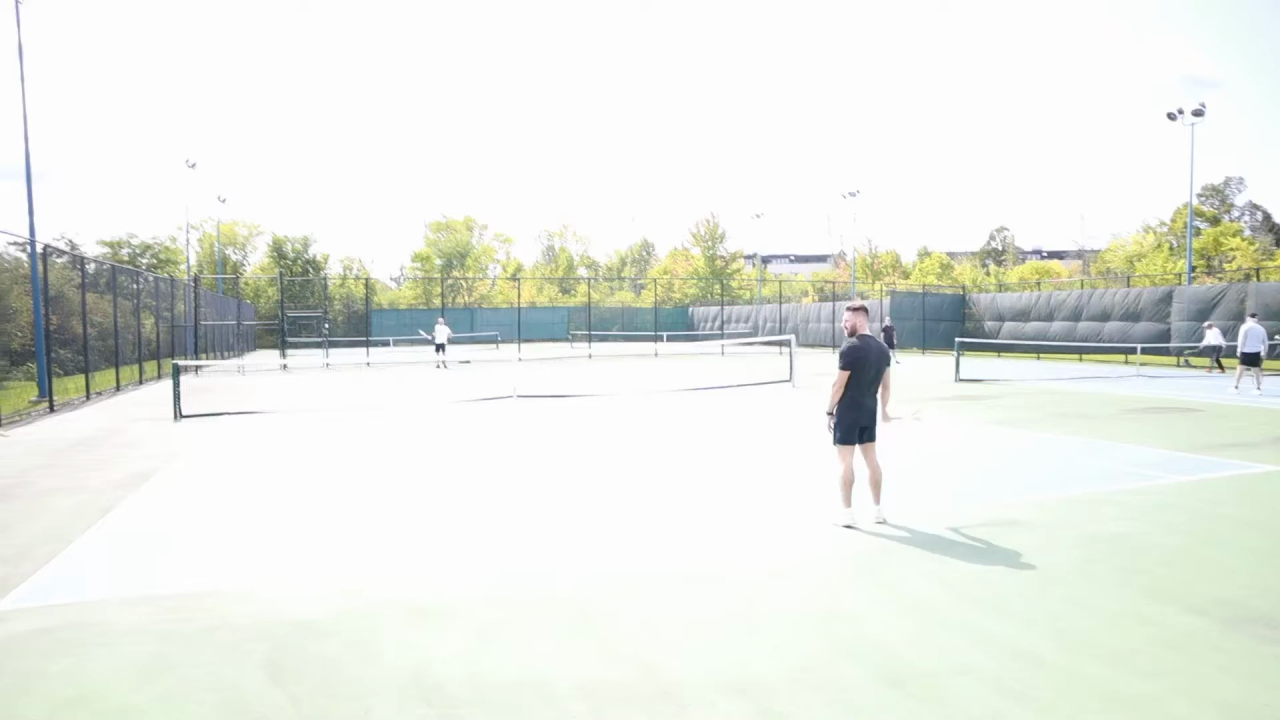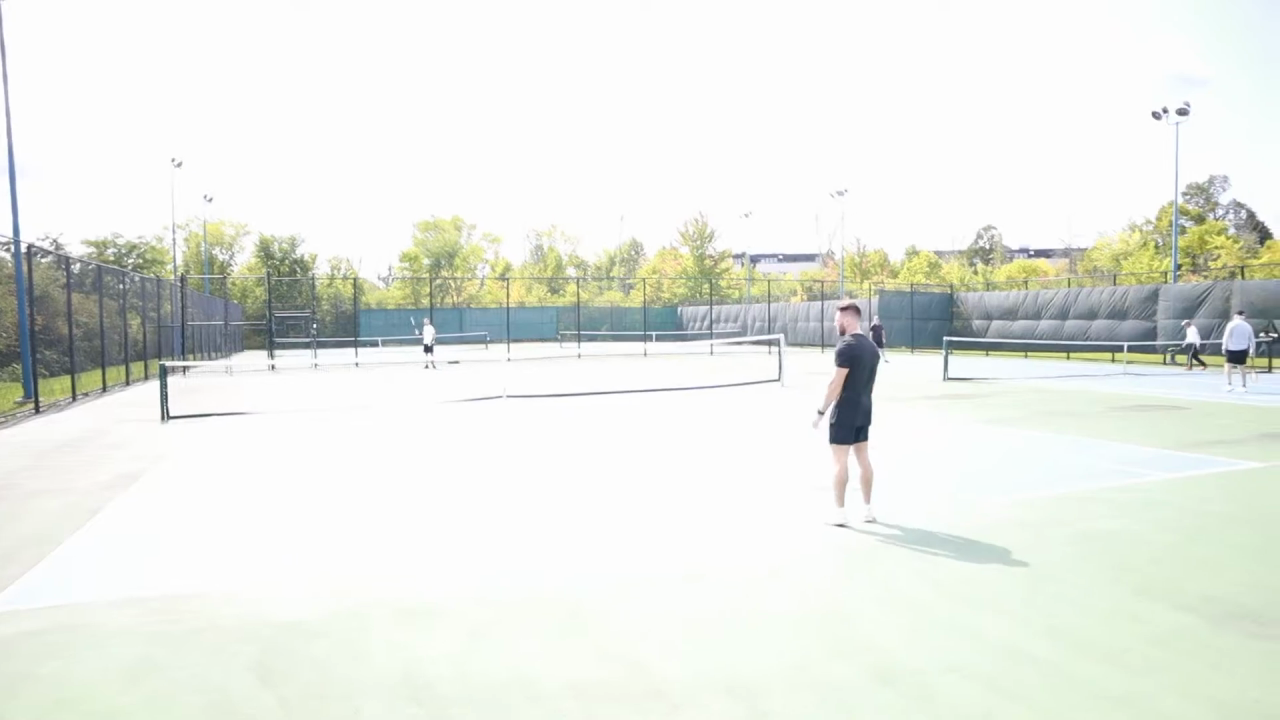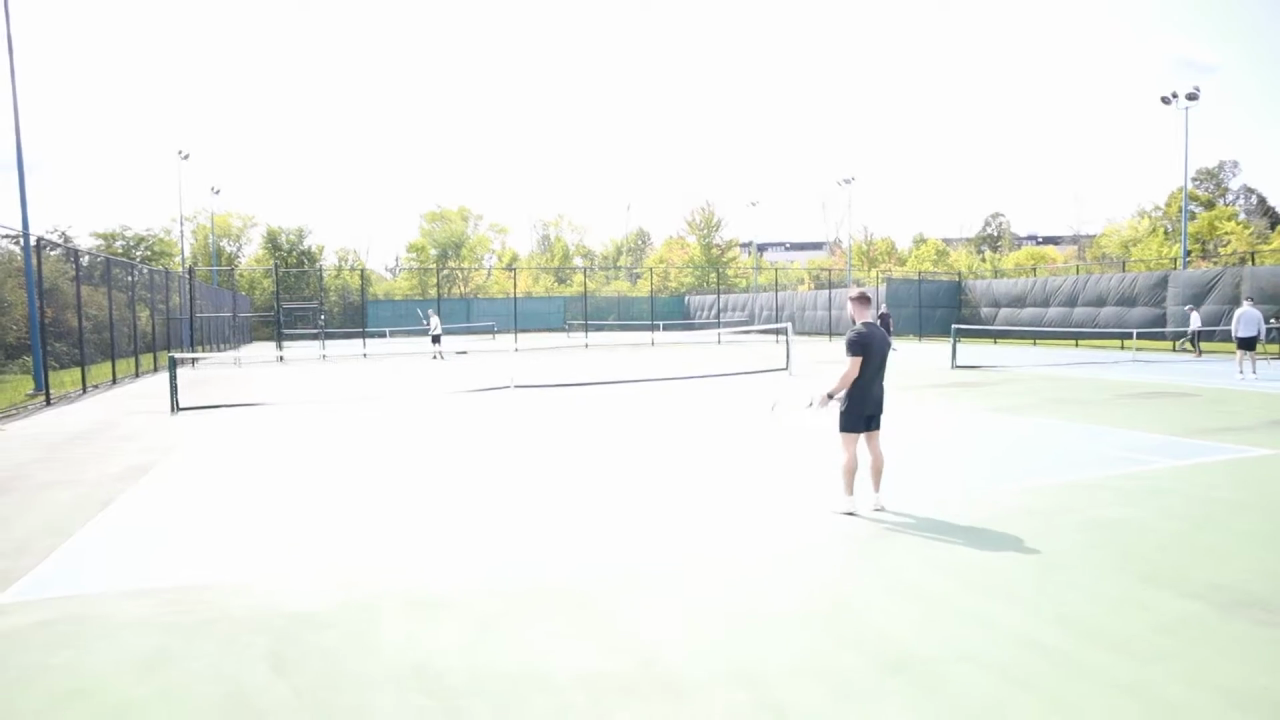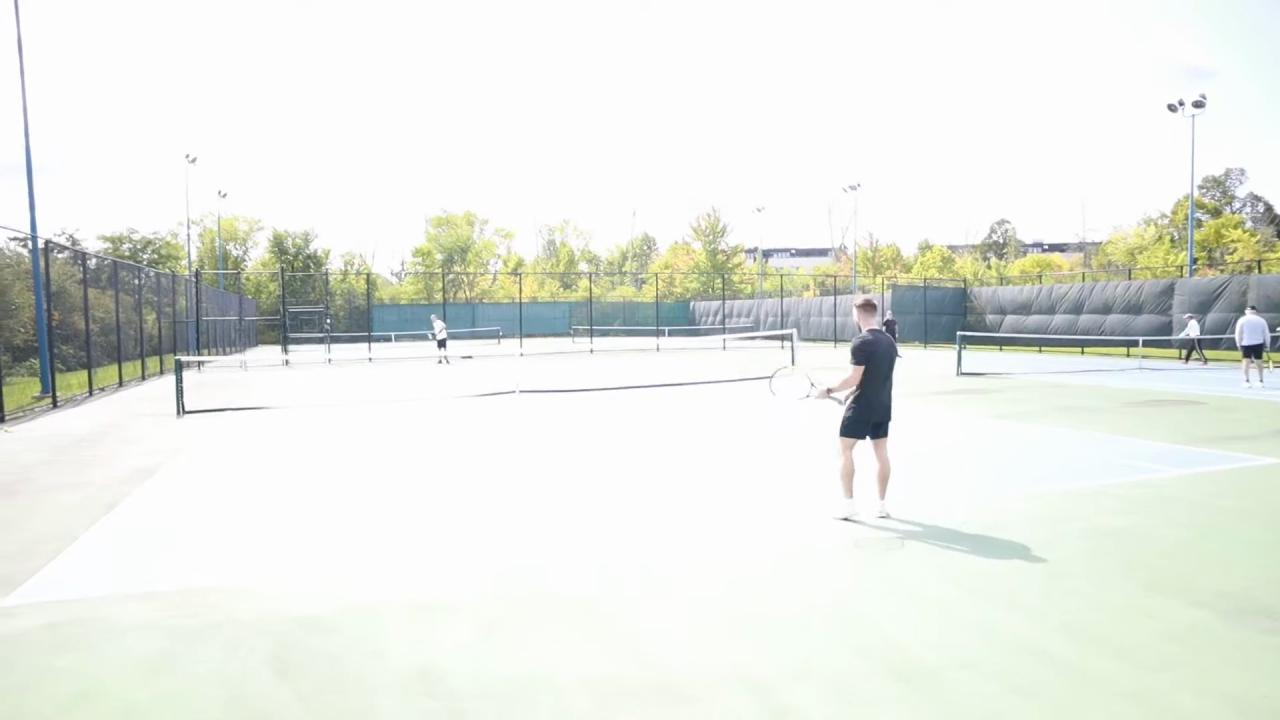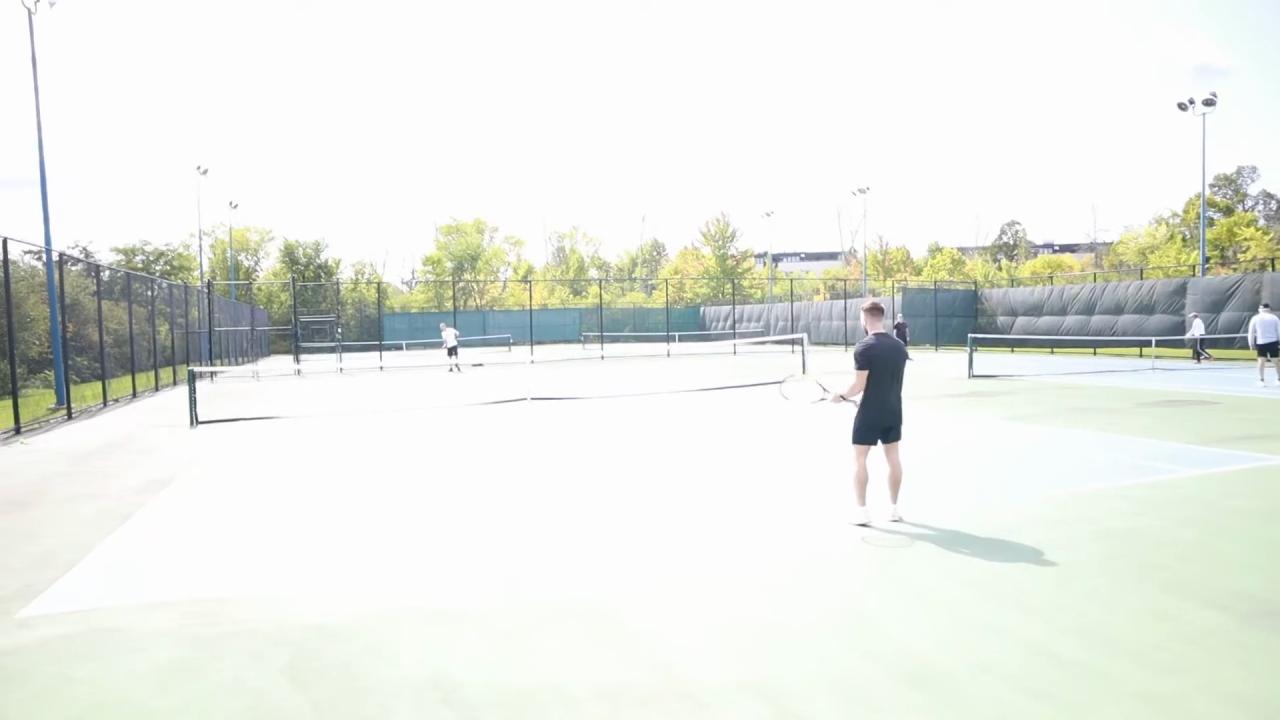
dt=0.2s
person 1, frame 1
left shoulder: (850, 347)
right shoulder: (882, 348)
left elbow: (839, 385)
right elbow: (885, 384)
left wrist: (829, 411)
right wrist: (883, 409)
left hip: (848, 412)
right hip: (869, 412)
left knee: (845, 462)
right knee: (871, 459)
left ankle: (847, 513)
right ankle: (878, 510)
person 1, frame 2
left shoulder: (846, 346)
right shoulder: (872, 347)
left elbow: (836, 384)
left wrist: (821, 411)
left hip: (845, 411)
right hip: (864, 410)
left knee: (840, 461)
right knee: (863, 458)
left ankle: (840, 512)
right ankle: (867, 509)
person 1, frame 3
left shoulder: (856, 334)
right shoulder: (883, 335)
left elbow: (852, 372)
left wrist: (830, 394)
left hip: (856, 400)
right hip: (875, 399)
left knee: (849, 449)
right knee: (874, 447)
left ankle: (849, 501)
right ankle: (876, 497)
person 1, frame 4
left shoulder: (861, 342)
right shoulder: (890, 342)
left elbow: (854, 379)
left wrist: (829, 390)
left hip: (862, 407)
right hip: (883, 406)
left knee: (846, 452)
right knee: (881, 454)
left ankle: (849, 504)
right ankle: (882, 505)
person 1, frame 5
left shoulder: (864, 347)
right shoulder: (899, 346)
left elbow: (859, 386)
right elbow: (899, 380)
left wrist: (842, 396)
left hip: (871, 412)
right hip: (894, 411)
left knee: (860, 459)
right knee: (893, 459)
left ankle: (862, 511)
right ankle: (894, 509)
